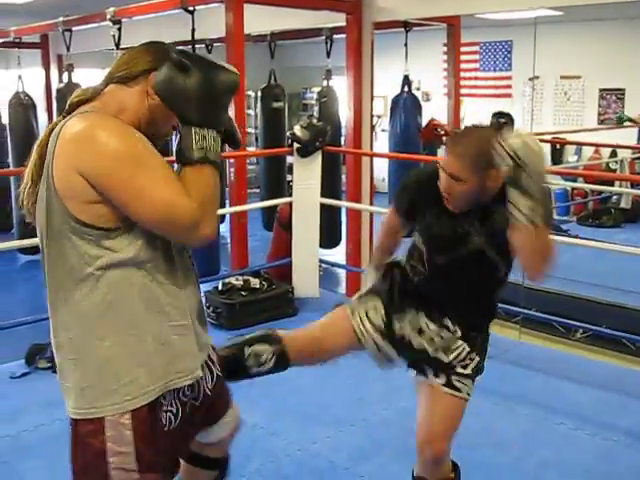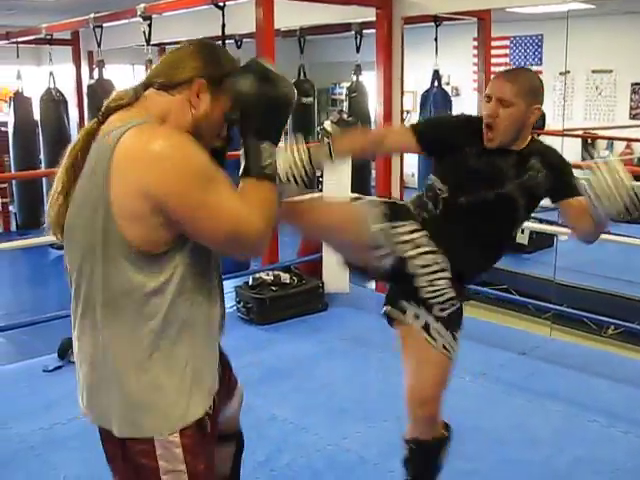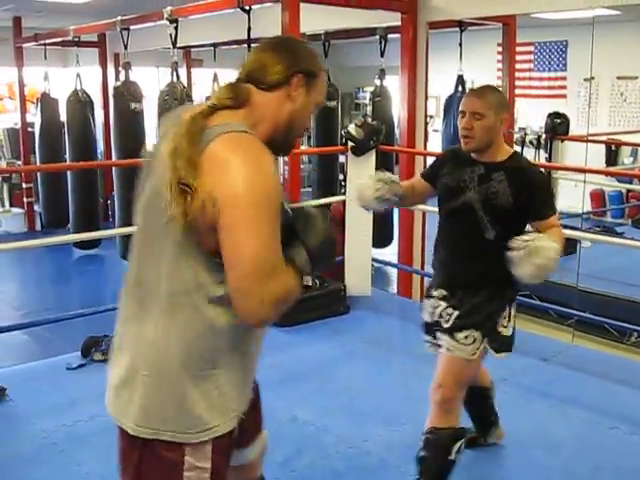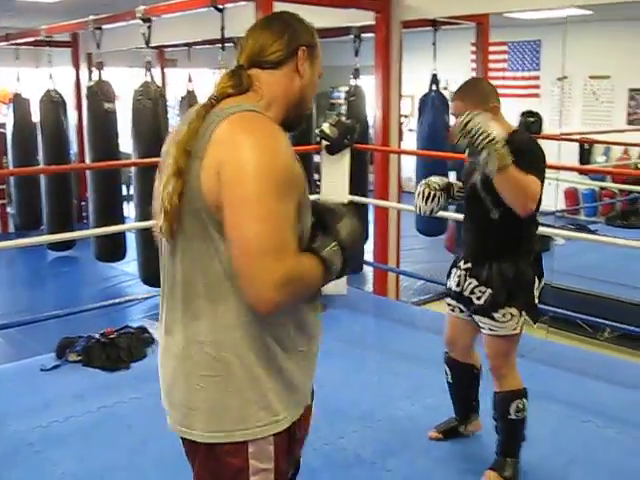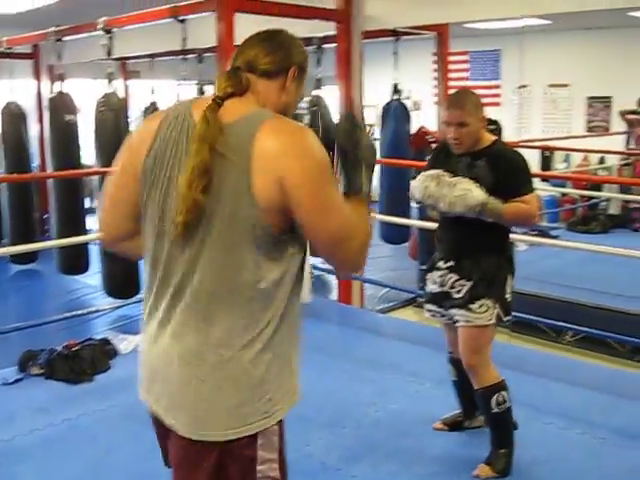
dt=0.7s
person 1, frame 1
left shoulder: (111, 139)
right shoulder: (95, 135)
left elbow: (167, 208)
right elbow: (196, 225)
left wrist: (205, 133)
right wrist: (200, 127)
right hip: (120, 370)
left knee: (217, 428)
person 1, frame 2
left shoulder: (117, 133)
right shoulder: (159, 151)
right elbow: (251, 236)
left wrist: (231, 143)
right wrist: (262, 138)
right hip: (149, 386)
left knee: (225, 418)
person 1, frame 3
left shoulder: (187, 126)
right shoulder: (245, 158)
right elbow: (258, 303)
left wrist: (273, 228)
right wrist: (304, 251)
right hip: (178, 391)
person 1, frame 4
left shoulder: (200, 123)
right shoulder: (255, 139)
right elbow: (268, 287)
left wrist: (298, 221)
right wrist: (335, 247)
left hip: (216, 367)
right hip: (236, 384)
person 1, frame 5
left shoulder: (156, 127)
right shoulder: (288, 143)
left elbow: (114, 233)
right elbow: (348, 253)
right wrist: (358, 176)
left hip: (169, 363)
right hip: (231, 384)
person 2, frame 1
left shoulder: (521, 199)
right shoulder: (423, 184)
left elbow: (535, 267)
right elbow: (394, 221)
left wrist: (528, 191)
right wrist: (376, 272)
left hip: (459, 328)
right hip: (406, 296)
left knee: (433, 449)
right knee: (307, 345)
person 2, frame 2
left shoulder: (547, 165)
right shoulder: (456, 131)
left elbow: (584, 228)
right elbow: (381, 138)
left wrist: (604, 207)
right wrist: (315, 153)
left hip: (439, 282)
right hip: (405, 238)
left knee: (424, 409)
right knee: (302, 214)
person 2, frame 3
left shoulder: (525, 177)
right shoulder: (451, 160)
left elbow: (551, 231)
right elbow: (415, 191)
left wrist: (547, 250)
right wrist: (387, 189)
left hip: (484, 297)
right hip: (444, 288)
left knee: (444, 395)
right knee: (465, 369)
right ankle: (487, 427)
person 2, frame 4
left shoulder: (523, 147)
right shoulder: (480, 145)
left elbow: (524, 203)
left wrist: (494, 151)
right wrist: (450, 189)
left hip: (508, 270)
right hip: (472, 264)
left knee: (500, 365)
right knee: (455, 345)
right ankle: (466, 417)
person 2, frame 5
left shoulder: (506, 160)
right shoulder: (444, 151)
left elbow: (530, 214)
right elbow: (425, 186)
left wrist: (482, 204)
right wrist: (424, 187)
left hip: (484, 269)
right hip: (446, 263)
left knee: (476, 359)
right knee: (456, 348)
left ankle: (503, 447)
right ankle: (471, 411)
